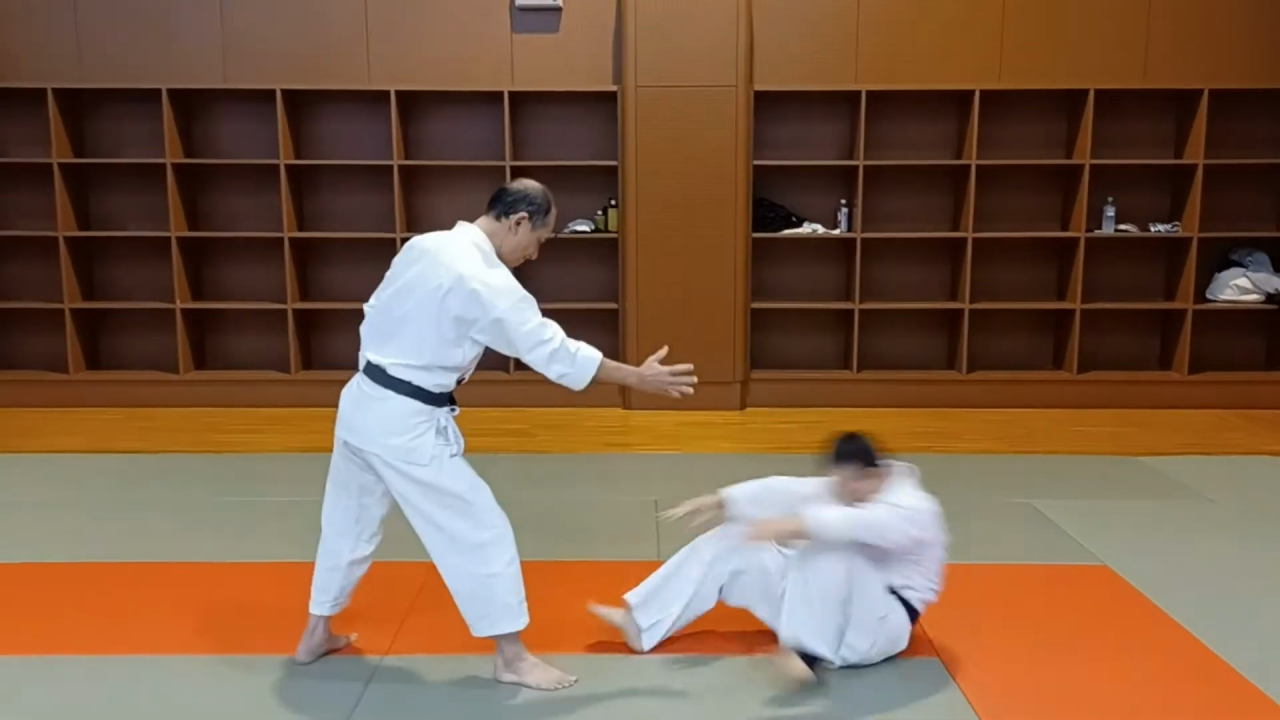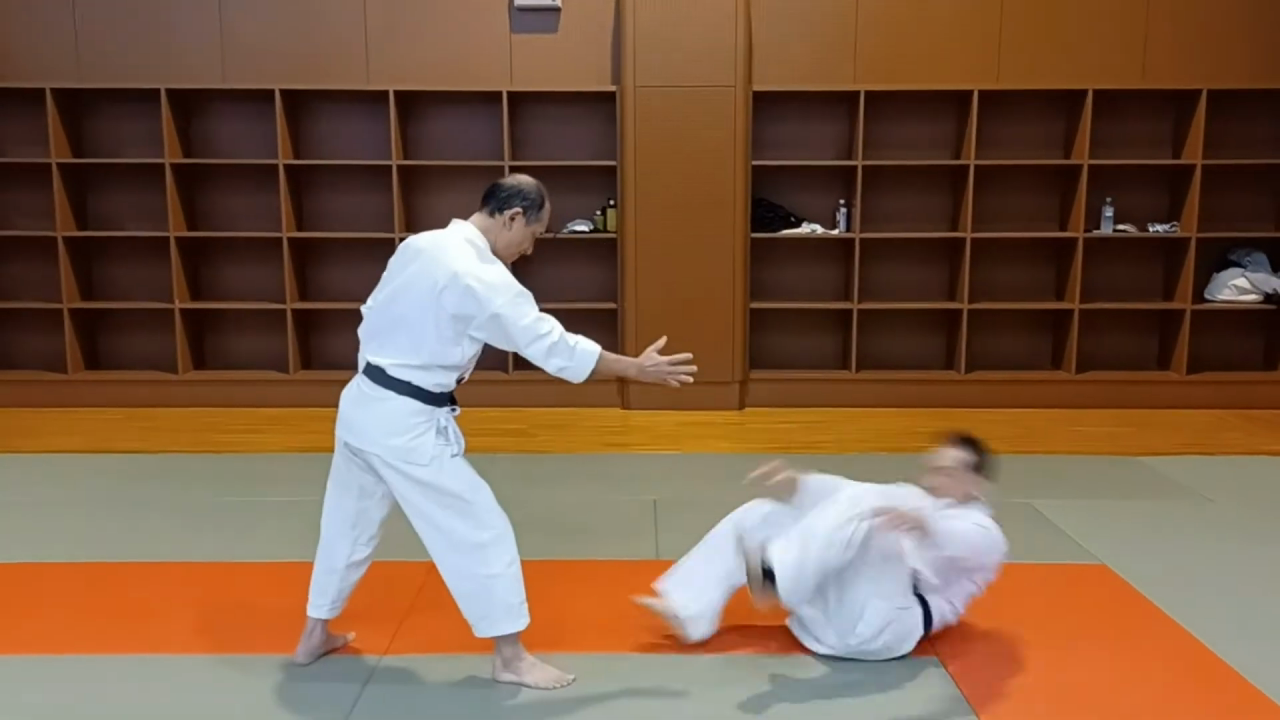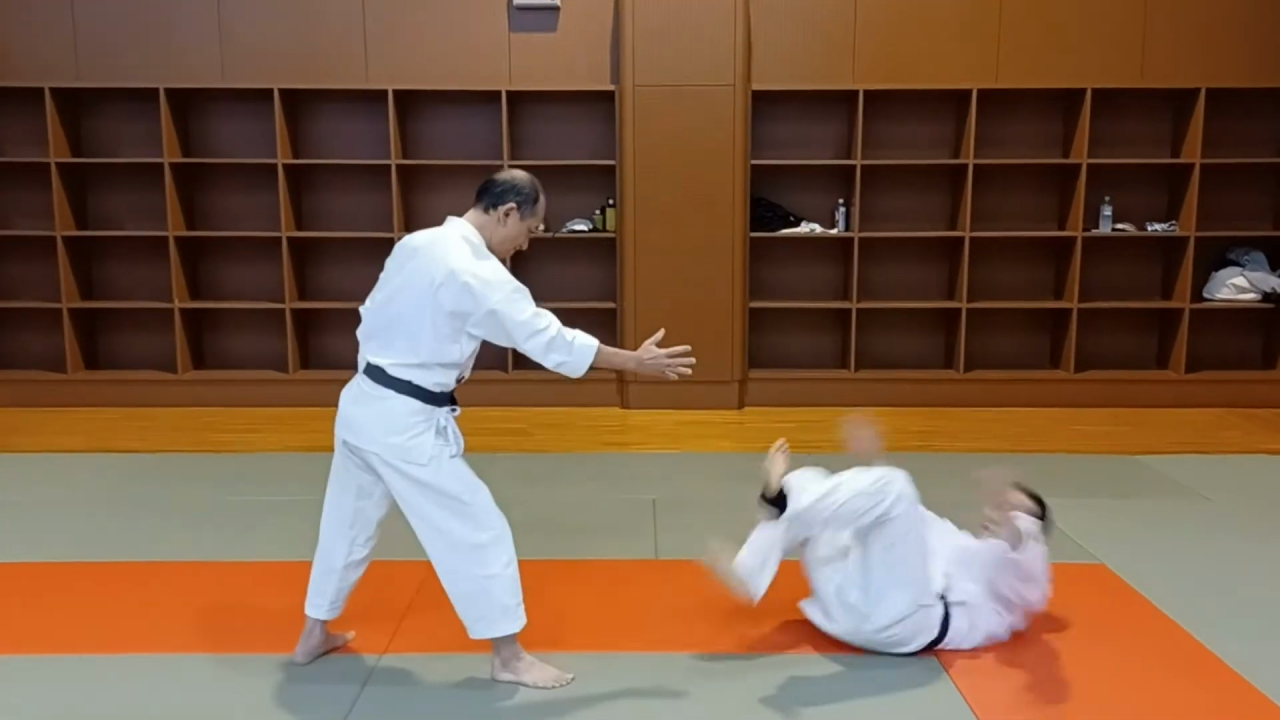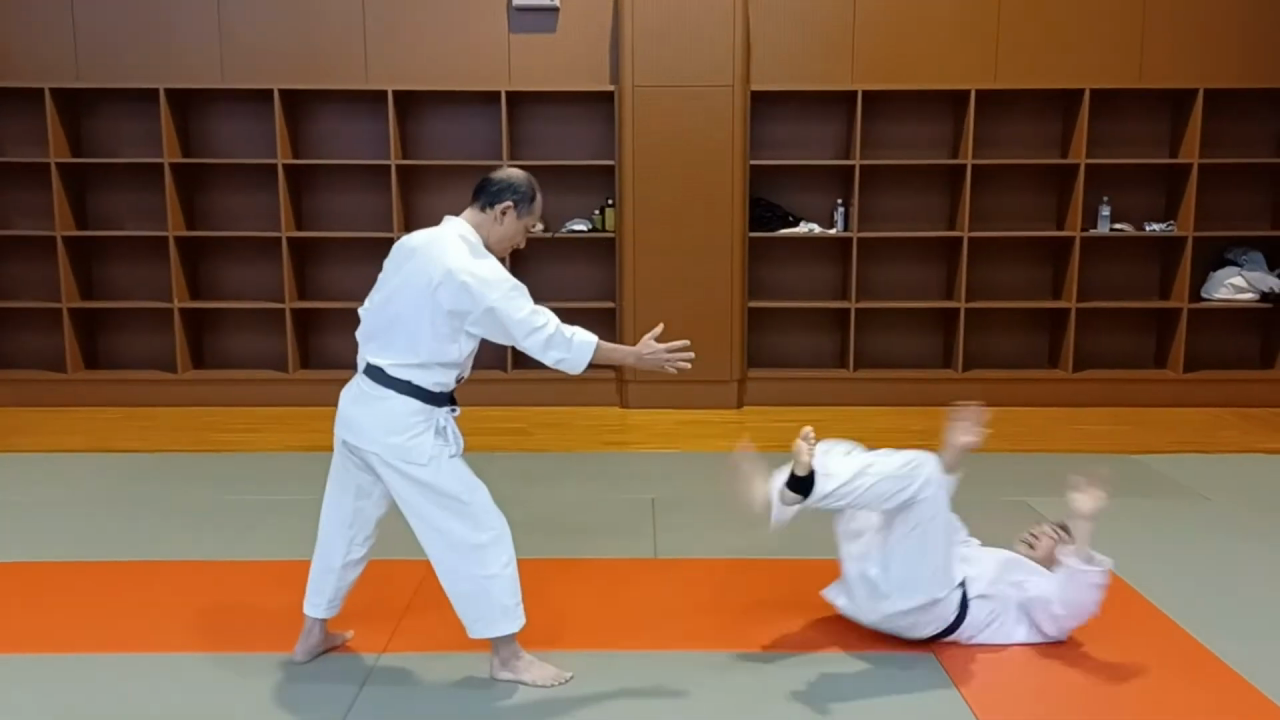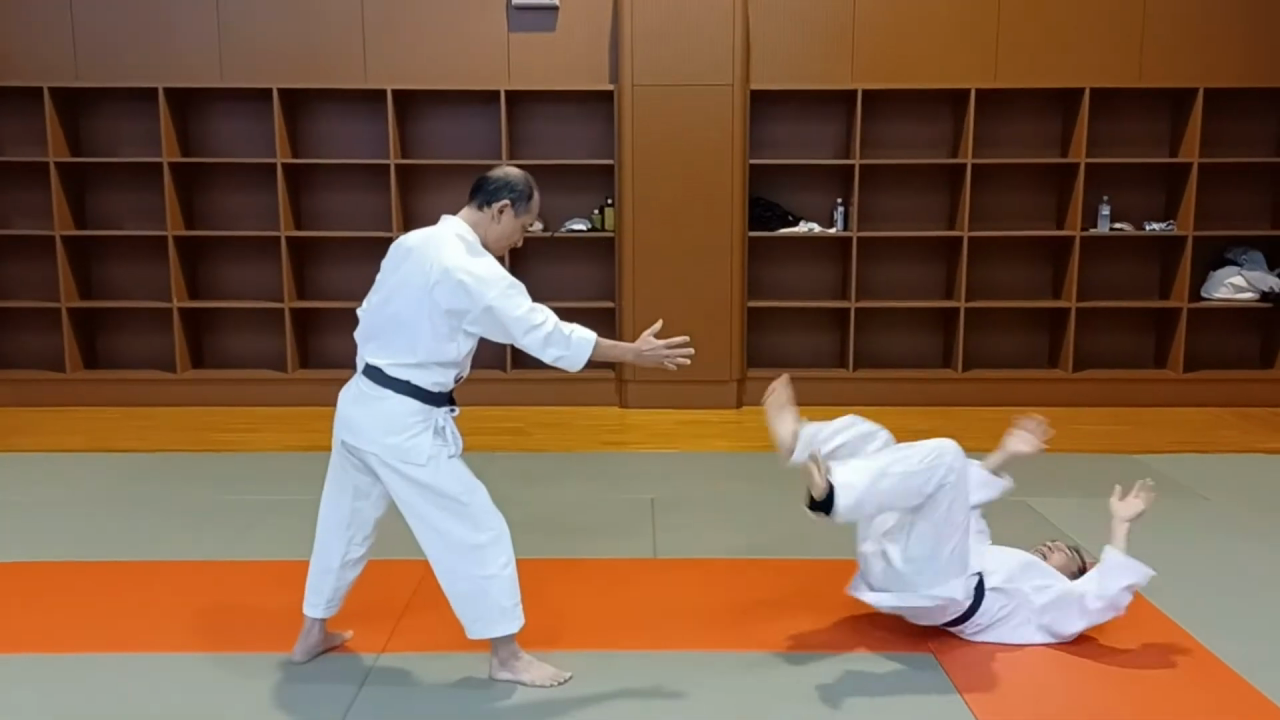
dt=0.1s
person 1, frame 1
left shoulder: (423, 245)
right shoulder: (488, 283)
left elbow: (375, 313)
right elbow: (555, 353)
right wrist: (639, 377)
left hip: (361, 403)
right hip: (409, 425)
left knee: (348, 522)
right knee: (480, 532)
left ankle: (316, 633)
right ankle: (511, 656)
person 1, frame 2
left shoulder: (419, 244)
right shoulder: (484, 279)
left elbow: (373, 315)
right elbow: (553, 346)
right wrist: (637, 368)
left hip: (361, 404)
right hip: (409, 424)
left knee: (348, 523)
right knee: (481, 532)
left ankle: (315, 634)
right ankle: (510, 655)
person 1, frame 3
left shoulder: (416, 243)
right shoulder: (478, 275)
left elbow: (372, 315)
right elbow: (551, 341)
right wrist: (637, 361)
left hip: (362, 403)
right hip: (409, 424)
left knee: (348, 523)
right knee: (478, 532)
left ankle: (314, 634)
right ankle: (508, 656)
person 1, frame 4
left shoulder: (414, 244)
right shoulder: (476, 274)
left elbow: (372, 316)
right elbow: (549, 338)
right wrist: (636, 356)
left hip: (361, 404)
right hip: (409, 424)
left knee: (347, 522)
right knee: (478, 533)
left ankle: (313, 633)
right ankle: (507, 655)
person 1, frame 5
left shoulder: (412, 243)
right shoulder: (473, 272)
left elbow: (370, 317)
right elbow: (548, 336)
right wrist: (635, 353)
left hip: (361, 404)
right hip: (408, 424)
left knee: (345, 521)
right knee: (476, 532)
left ankle: (312, 633)
right ankle: (506, 655)
person 2, frame 1
left shoulder: (913, 509)
right shoulder: (845, 492)
left elbow: (862, 528)
right elbow: (786, 495)
left wrist: (793, 526)
right wrist: (716, 502)
left hip: (873, 627)
right hip: (814, 602)
left knee: (830, 549)
right knee: (724, 546)
left ankle: (807, 650)
right ankle: (640, 621)
person 2, frame 2
left shoulder: (980, 533)
right shoulder: (909, 498)
left elbow: (969, 548)
right elbow: (844, 492)
left wrist: (922, 522)
right wrist: (792, 482)
left hip: (878, 624)
right hip: (843, 600)
left knee: (860, 510)
right knee: (756, 517)
left ankle: (772, 576)
right ankle: (688, 613)
person 2, frame 3
left shoulder: (1017, 586)
right shoulder: (960, 544)
left elbow: (1020, 578)
right elbow: (882, 521)
left wrist: (1008, 524)
right wrist: (870, 462)
left hip: (897, 619)
right hip: (858, 600)
left knee: (888, 487)
right knee: (809, 483)
left ankle: (780, 501)
right ankle: (748, 574)
person 2, frame 4
left shoulder: (1040, 589)
right shoulder: (986, 555)
left elbow: (1075, 599)
right elbow: (926, 512)
left wrist: (1082, 527)
right wrist: (953, 452)
left hip: (923, 601)
right hip: (880, 581)
left knee: (920, 471)
right knee: (845, 458)
left ankle: (803, 486)
right ankle: (775, 495)
person 2, frame 5
left shoulder: (1052, 600)
right shoulder: (1000, 563)
left elbow: (1101, 597)
right elbow: (955, 512)
left wrist: (1121, 526)
right wrist: (1004, 455)
left hip: (933, 587)
right hip: (893, 567)
left knee: (942, 455)
right knee: (868, 438)
left ankle: (833, 499)
right ankle: (795, 438)
